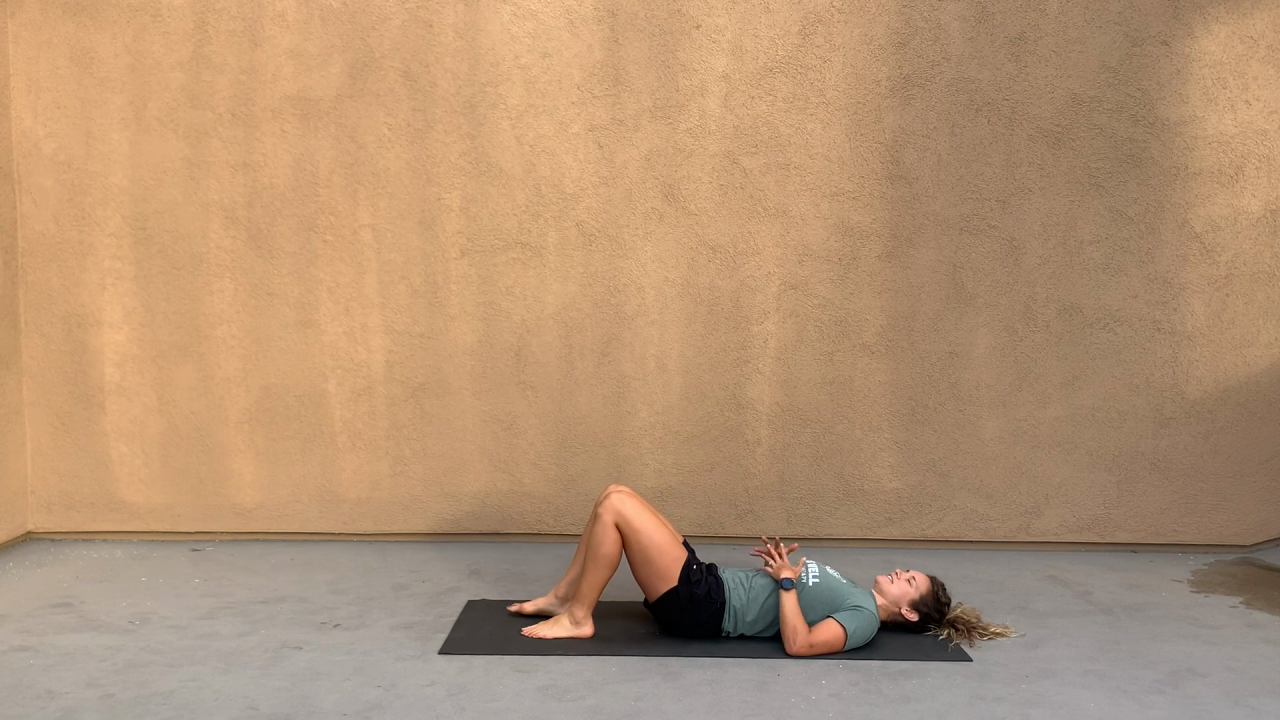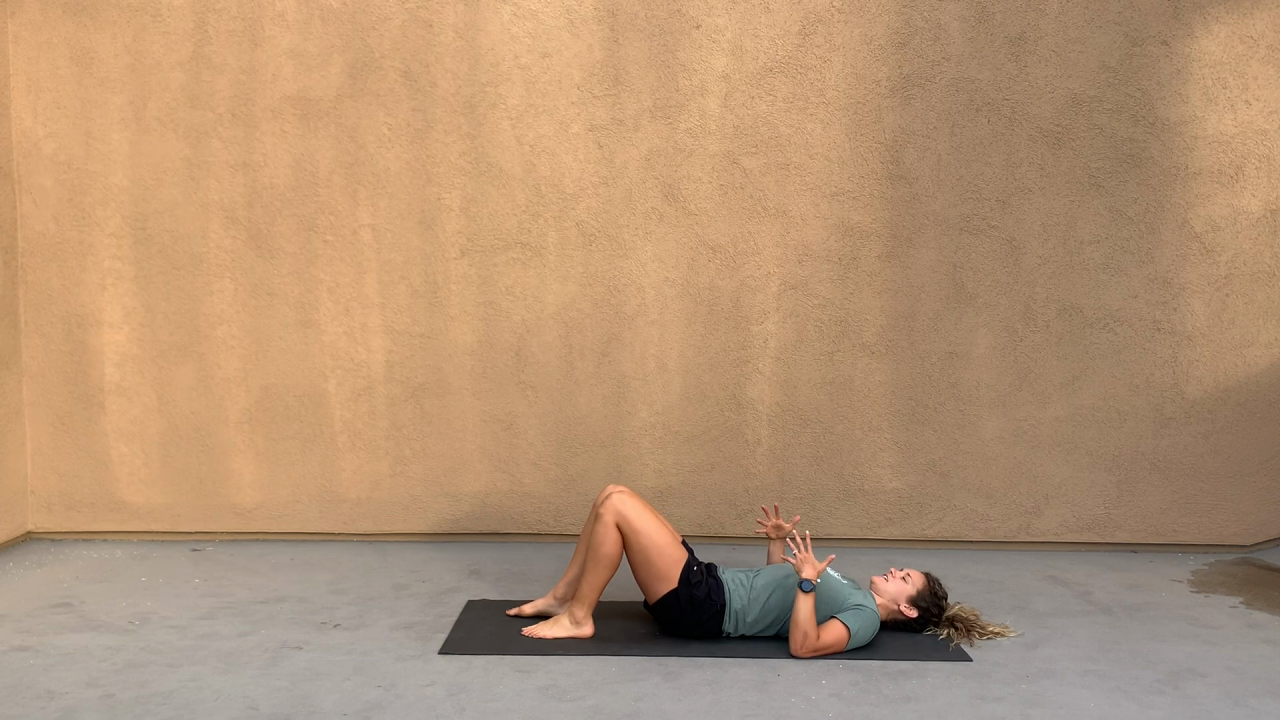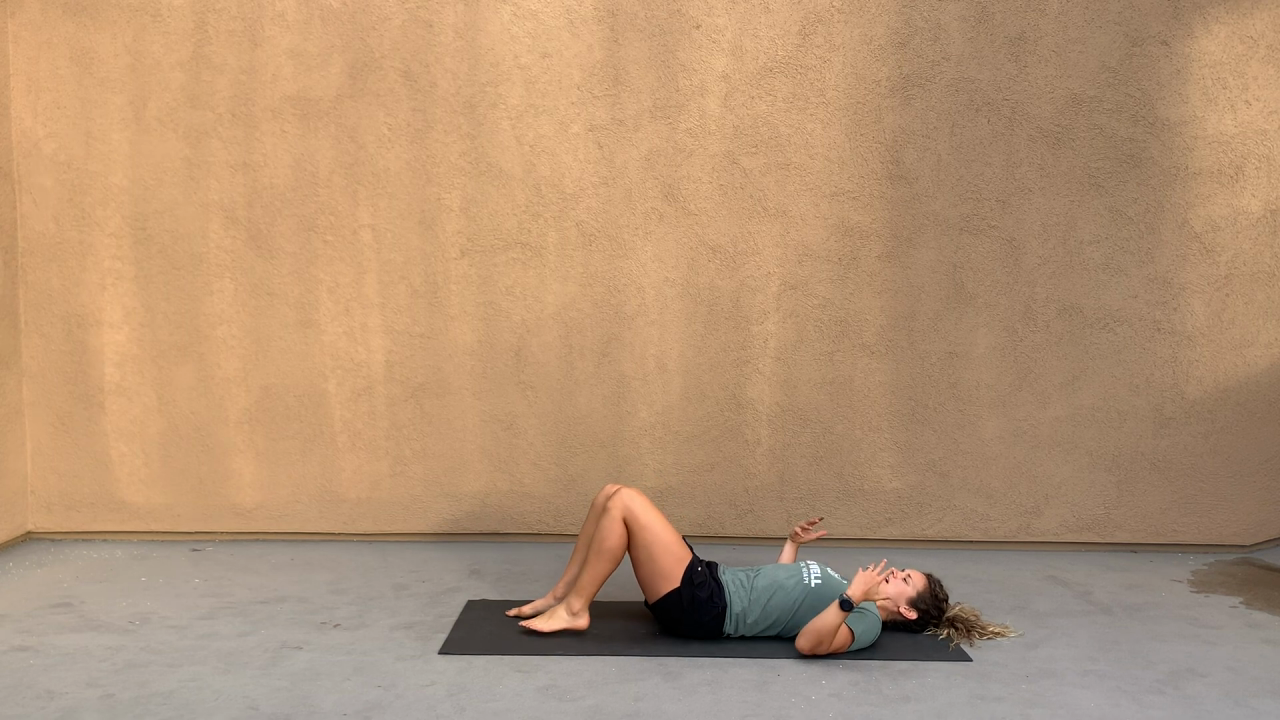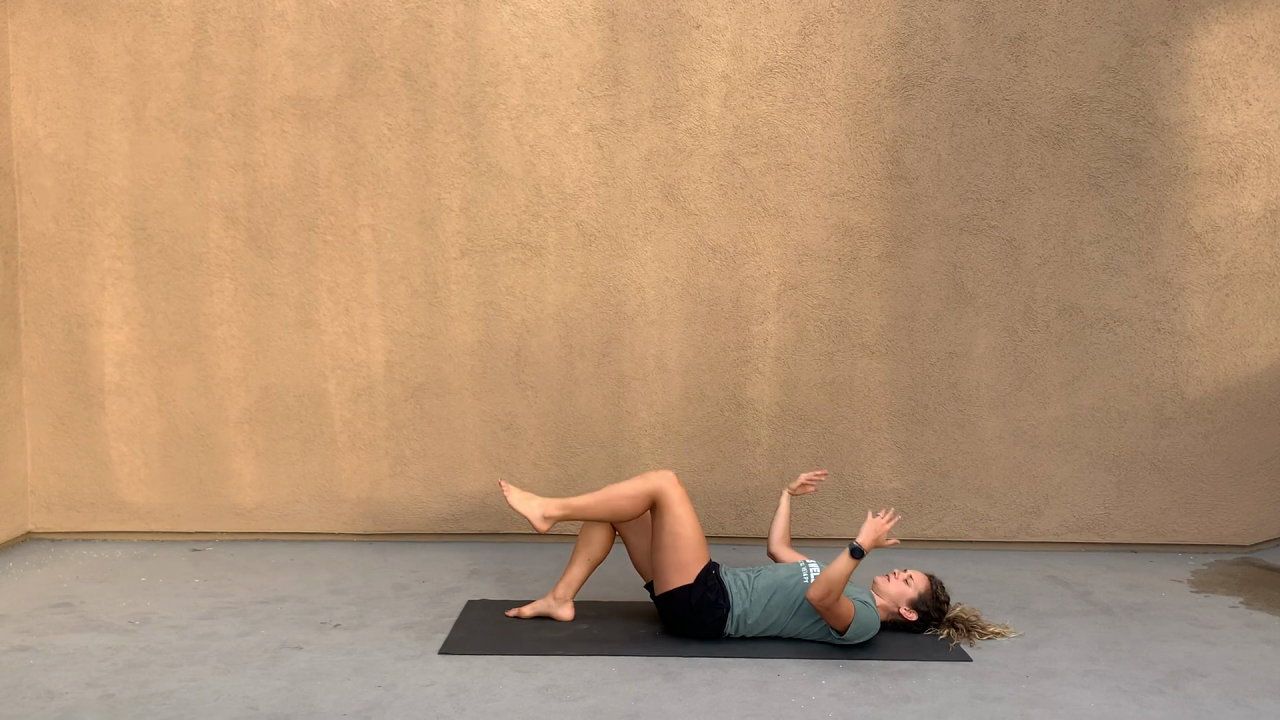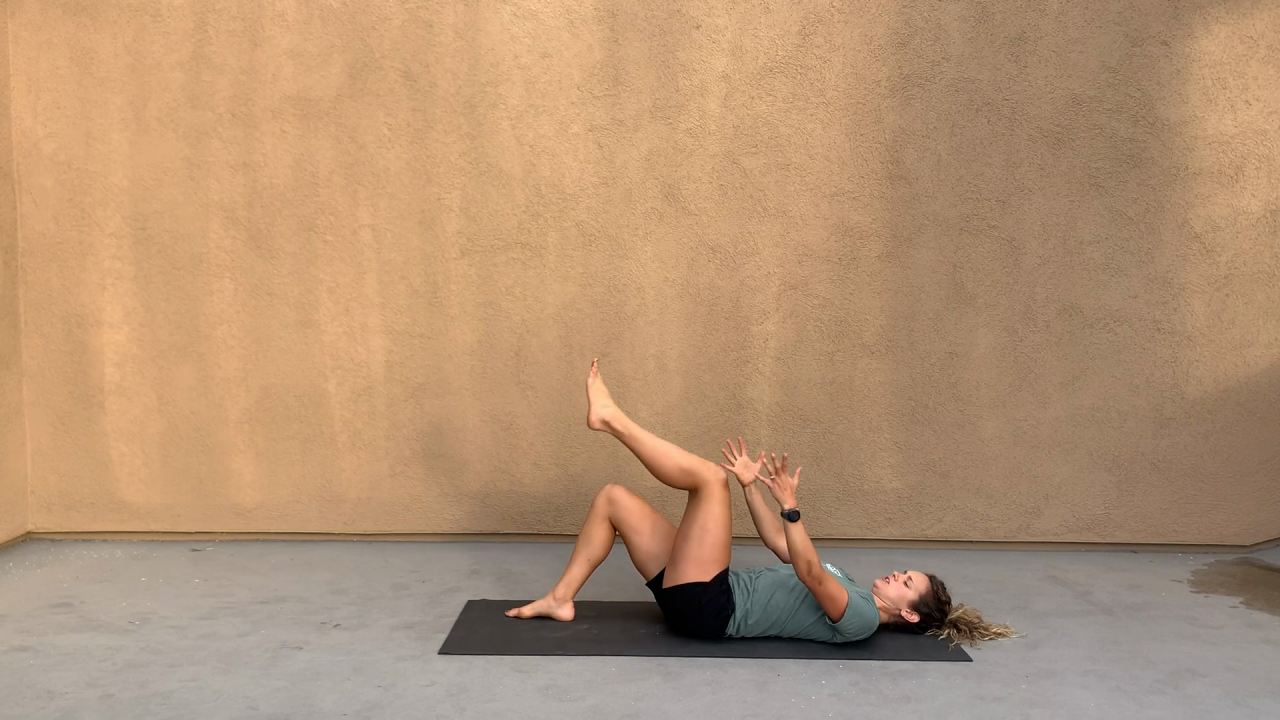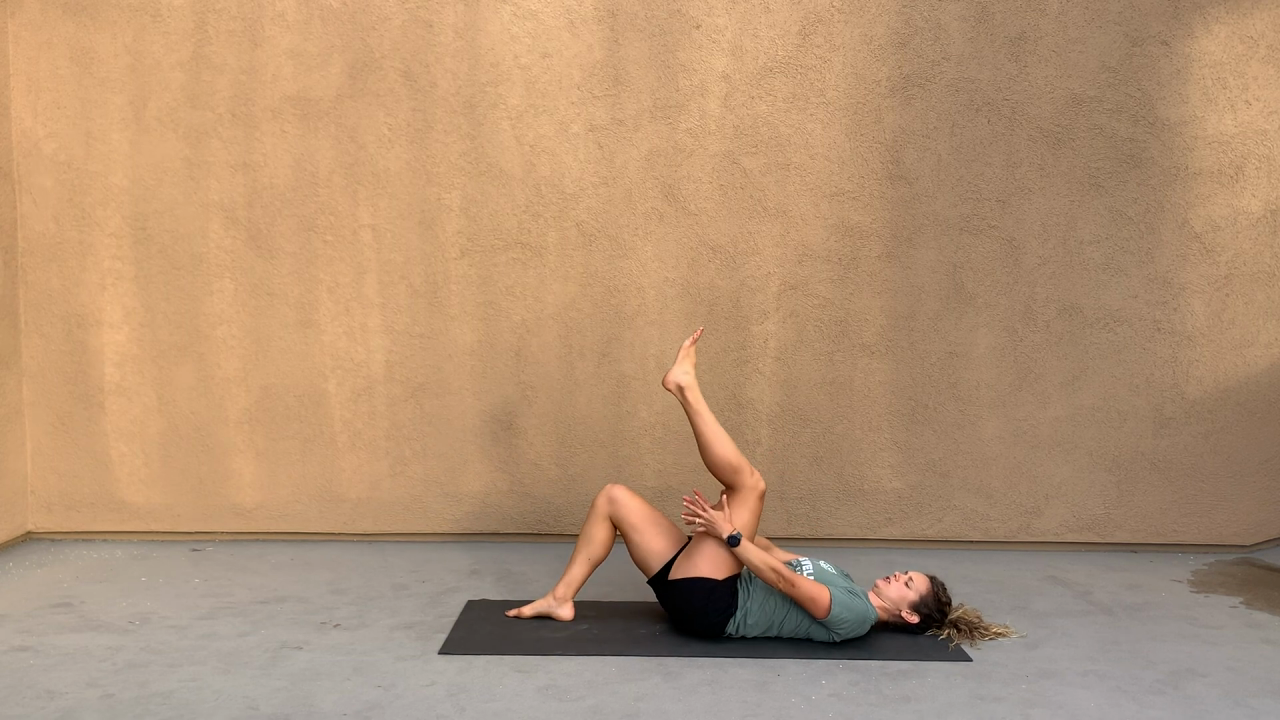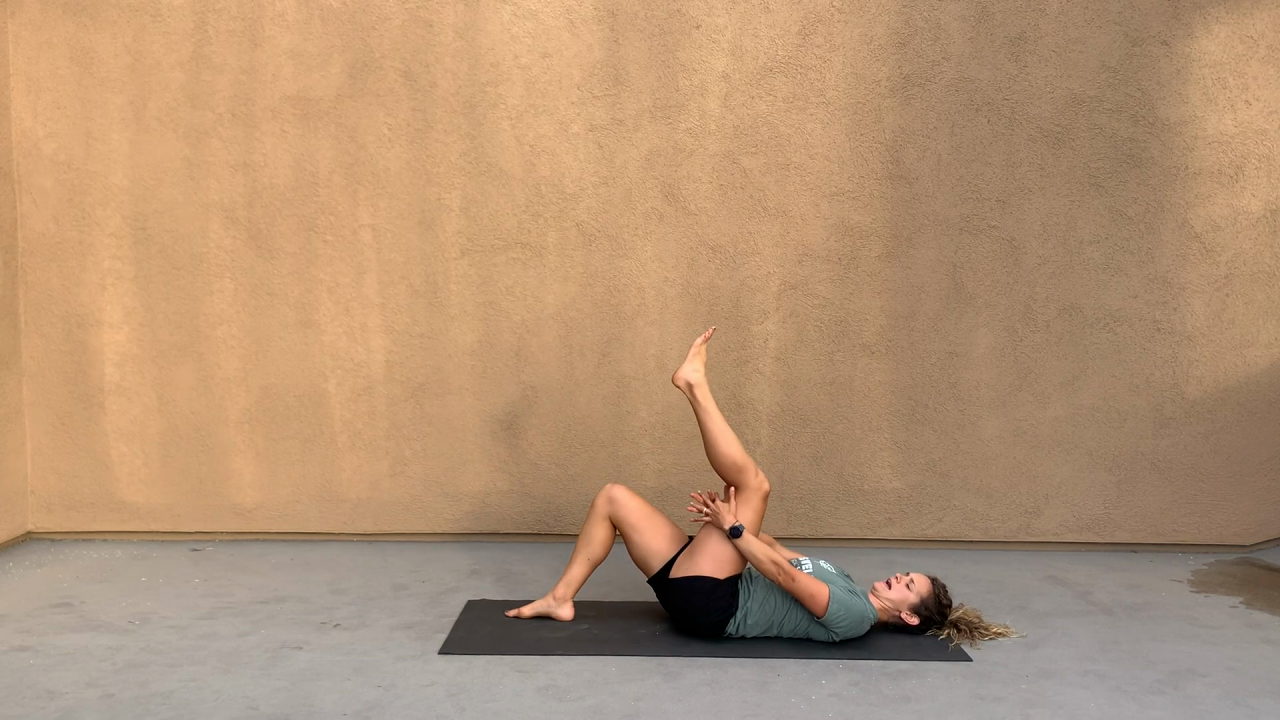
dt=0.4s
person 1, frame 1
left shoulder: (865, 619)
right shoulder: (853, 594)
left elbow: (797, 644)
left wrist: (786, 579)
right wrist: (777, 561)
left hip: (700, 607)
right hip: (707, 584)
left knee: (615, 507)
right knee: (615, 494)
left ankle: (578, 619)
right ankle: (562, 597)
person 1, frame 2
left shoulder: (865, 619)
right shoulder: (851, 593)
left elbow: (802, 645)
left wrist: (807, 580)
right wrist: (778, 539)
left hip: (700, 607)
right hip: (707, 583)
left knee: (616, 508)
right knee: (613, 494)
left ankle: (578, 618)
right ankle: (561, 596)
person 1, frame 3
left shoulder: (864, 624)
right shoulder: (853, 600)
left elbow: (808, 642)
left wrist: (849, 600)
right wrist: (794, 541)
left hip: (700, 608)
right hip: (708, 583)
left knee: (626, 502)
right knee: (612, 494)
left ankle: (574, 610)
right ankle: (561, 597)
person 1, frame 4
left shoulder: (859, 619)
right shoulder: (848, 596)
left elbow: (817, 596)
right elbow: (777, 552)
left wrist: (859, 548)
right wrist: (788, 498)
left hip: (704, 608)
right hip: (710, 589)
left knee: (666, 482)
right knee: (616, 509)
left ankle: (550, 511)
right ankle: (559, 599)
person 1, frame 5
left shoulder: (859, 618)
right shoulder: (846, 588)
left elbow: (808, 570)
right elbow: (787, 552)
left wrist: (789, 508)
right wrist: (750, 486)
left hip: (706, 608)
right hip: (696, 596)
left knee: (709, 477)
right knee: (612, 497)
left ankle: (611, 418)
right ankle: (560, 601)
person 1, frame 6
left shoulder: (854, 617)
right shoulder: (844, 586)
left elbow: (785, 581)
right elbow: (772, 553)
left wrist: (728, 535)
right wrist: (726, 521)
left hip: (707, 605)
right hip: (695, 592)
left knee: (750, 483)
right knee: (613, 498)
left ankle: (686, 388)
right ankle: (560, 600)
person 1, frame 7
left shoulder: (853, 616)
right shoulder: (843, 586)
left elbow: (784, 573)
right elbow: (771, 549)
left wrist: (732, 527)
right wrist: (730, 521)
left hip: (707, 603)
right hip: (694, 589)
left knee: (754, 484)
right knee: (612, 497)
left ankle: (696, 387)
right ankle: (560, 599)
